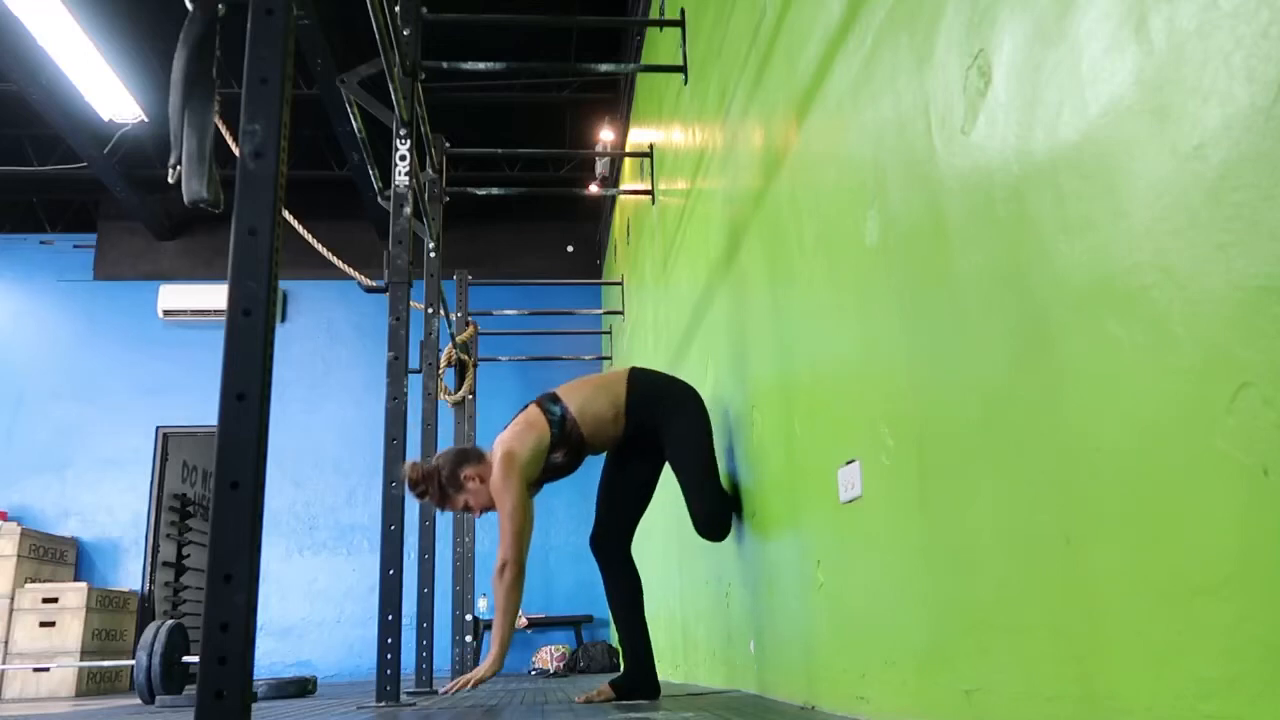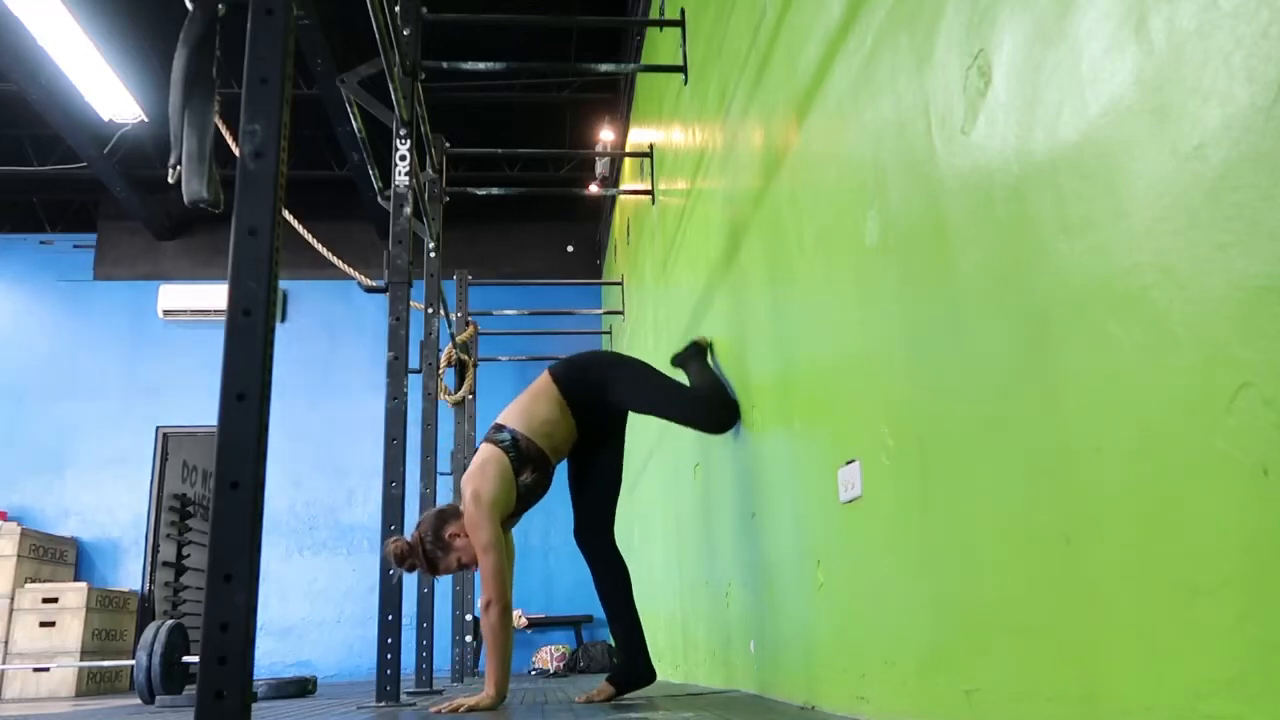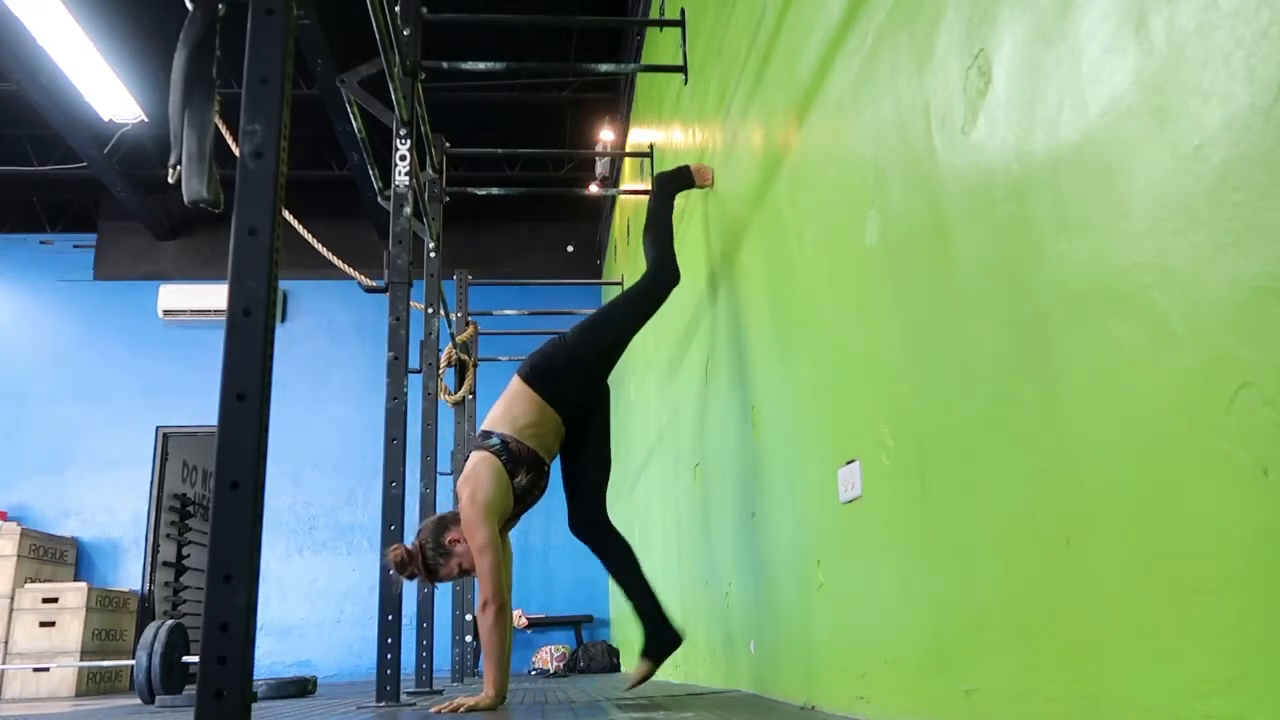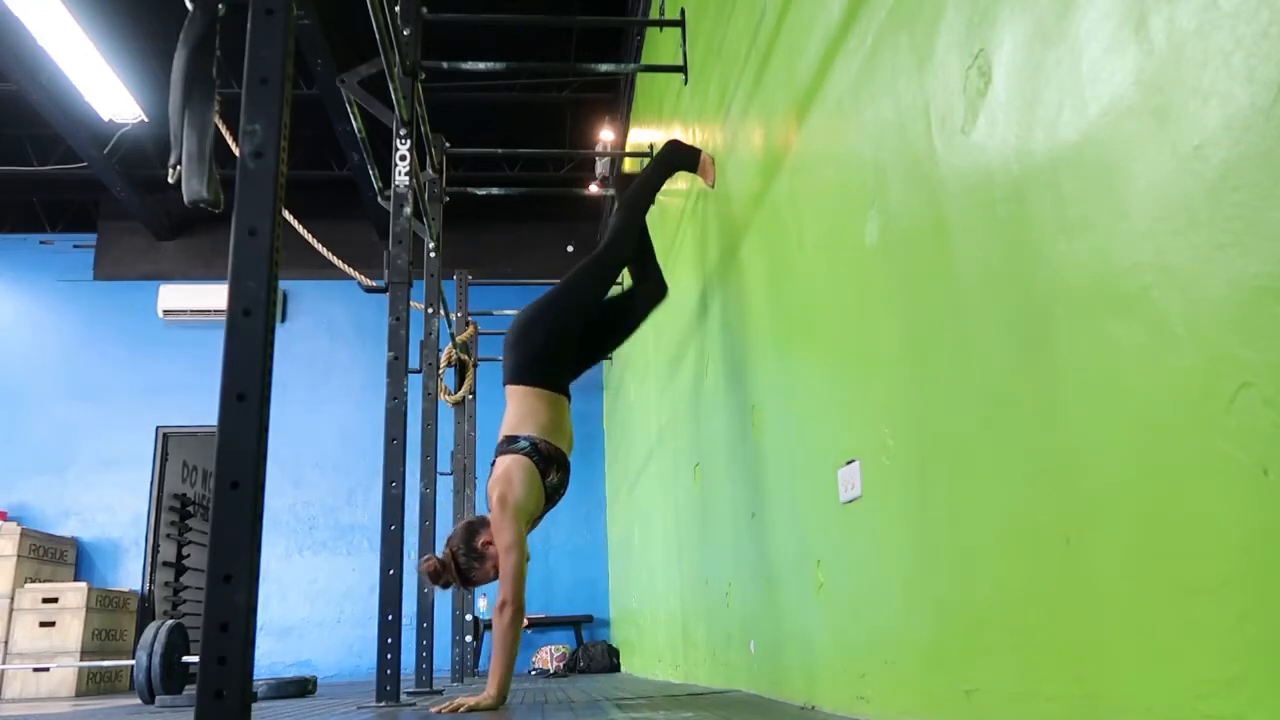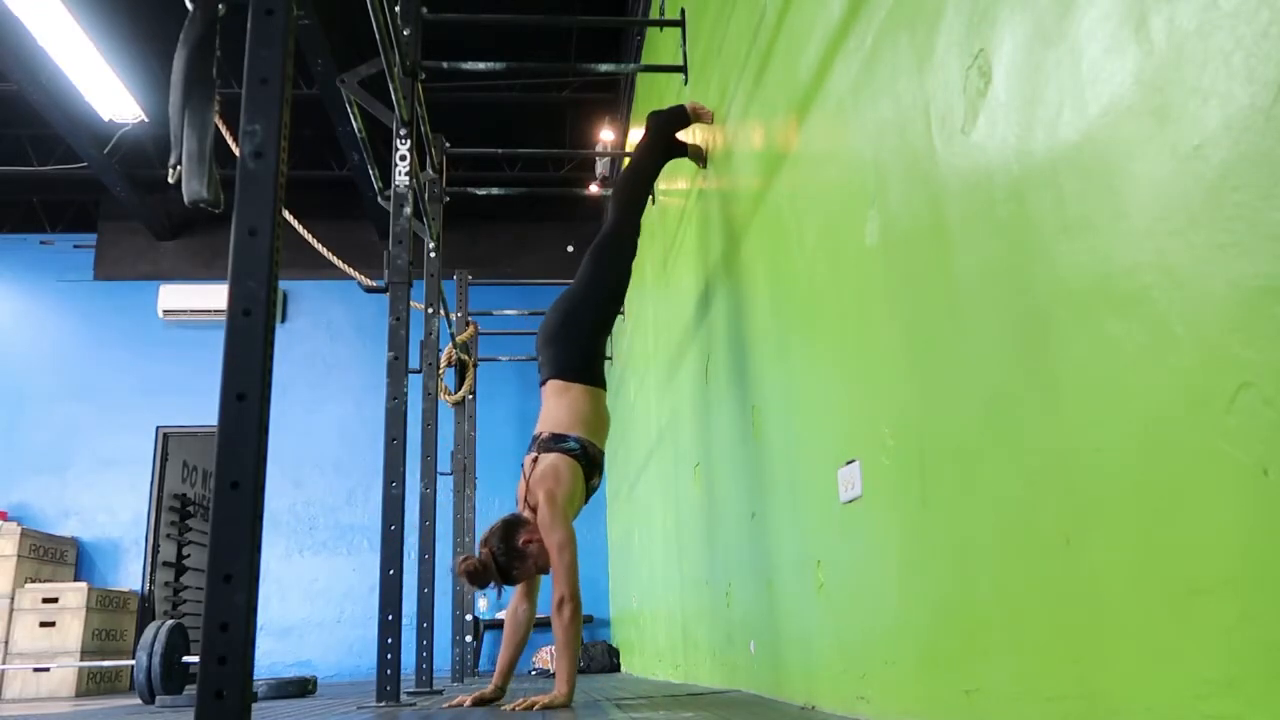
dt=0.7s
person 1, frame 1
left shoulder: (507, 462)
right shoulder: (509, 459)
left elbow: (509, 564)
right elbow: (510, 563)
left wrist: (496, 655)
right wrist: (497, 651)
left hip: (667, 405)
right hip: (639, 427)
left knee: (710, 524)
right knee: (608, 543)
left ankle: (719, 496)
right ankle: (639, 675)
person 1, frame 2
left shoulder: (478, 509)
right shoulder: (483, 509)
left elbow: (495, 602)
right elbow: (496, 602)
left wrist: (492, 692)
right wrist: (496, 689)
left hip: (592, 387)
right hip: (582, 417)
left knee: (716, 415)
right knee: (593, 537)
left ankle: (693, 362)
right ankle: (633, 666)
person 1, frame 3
left shoulder: (477, 509)
right shoulder: (485, 515)
left elbow: (491, 604)
right elbow: (497, 603)
left wrist: (491, 693)
right wrist: (495, 689)
left hip: (567, 375)
right hip: (569, 398)
left knee: (660, 277)
right knee: (588, 523)
left ankle: (668, 187)
right ankle: (656, 634)
person 1, frame 4
left shoulder: (507, 505)
right shoulder: (507, 509)
left elbow: (511, 604)
right elbow: (508, 604)
left wrist: (493, 691)
right wrist: (496, 688)
left hip: (541, 347)
right hip: (544, 359)
left knee: (616, 246)
left ankle: (677, 159)
person 1, frame 5
left shoulder: (545, 500)
right shoulder: (534, 505)
left elbow: (565, 600)
right elbow: (526, 601)
left wrist: (562, 691)
right wrist: (496, 686)
left hip: (572, 339)
right hip: (568, 345)
left knee: (620, 225)
right knee: (618, 232)
left ankle: (667, 132)
